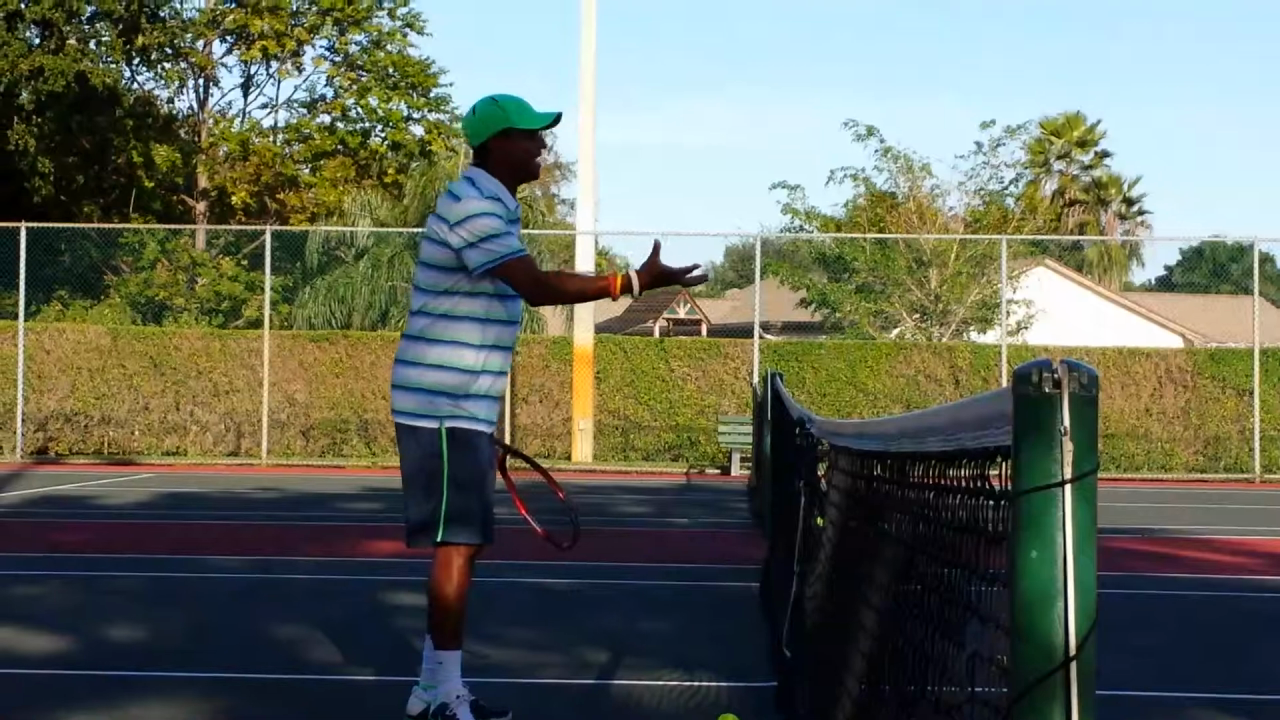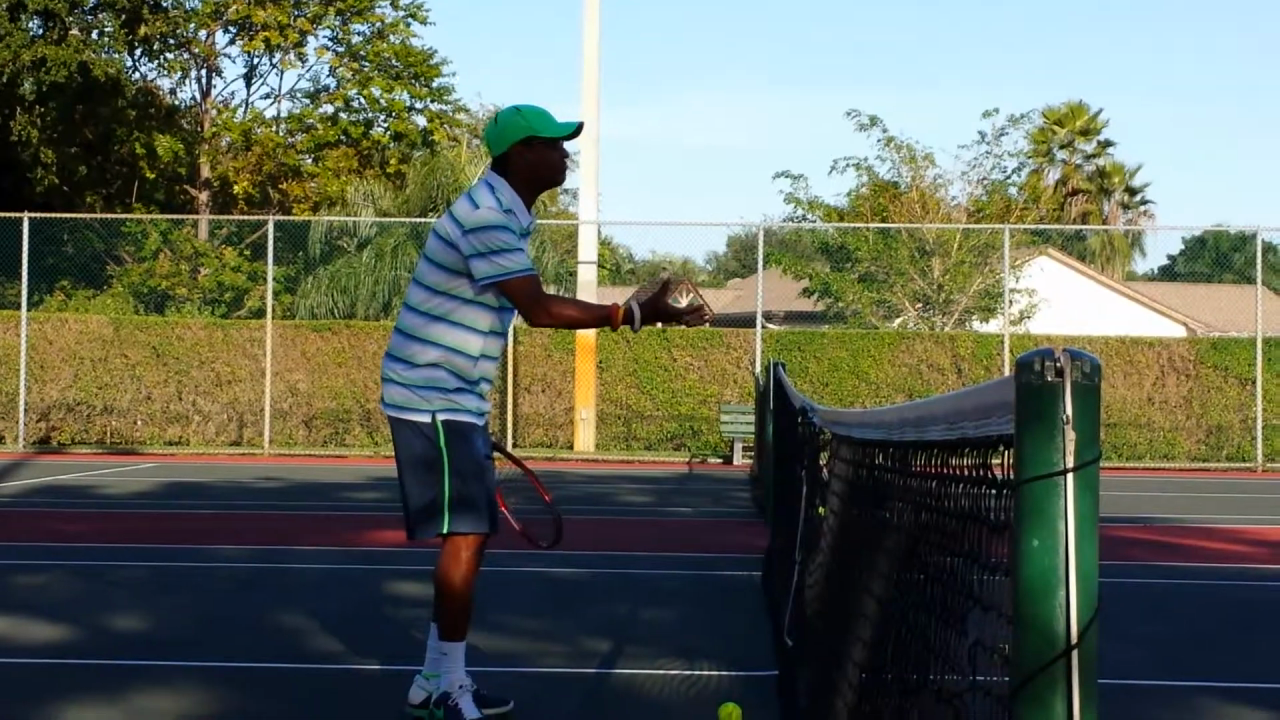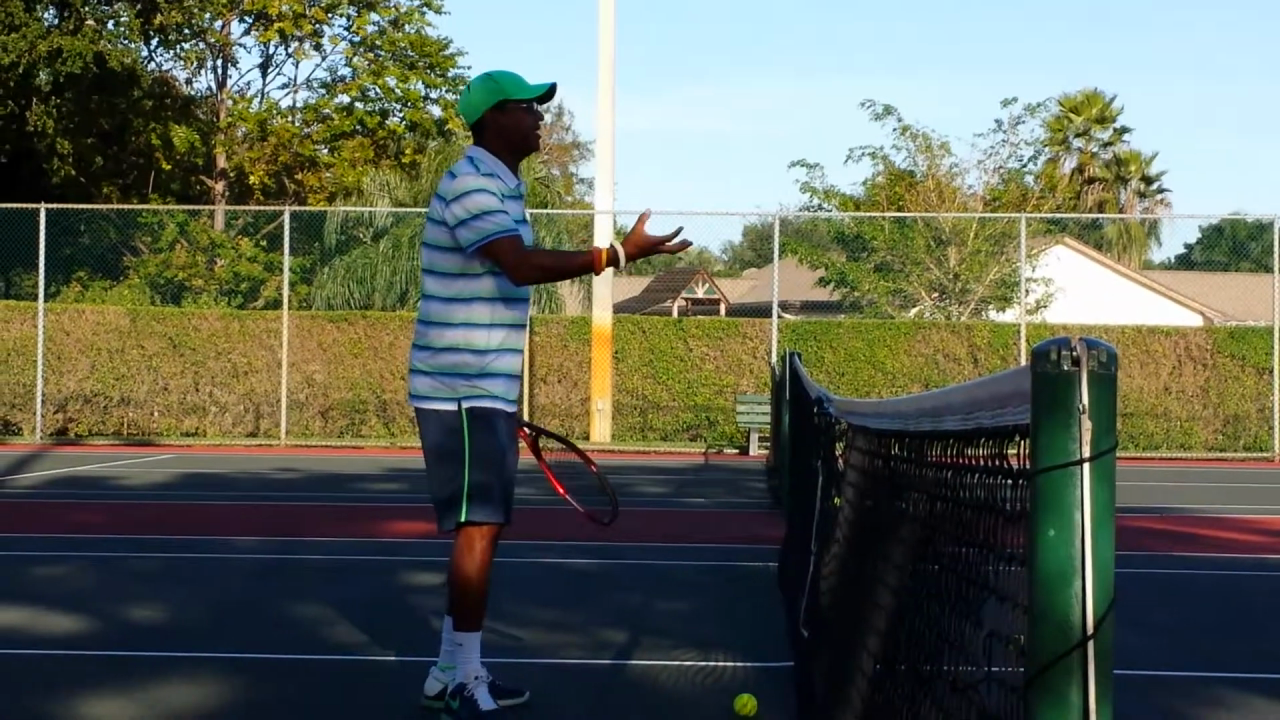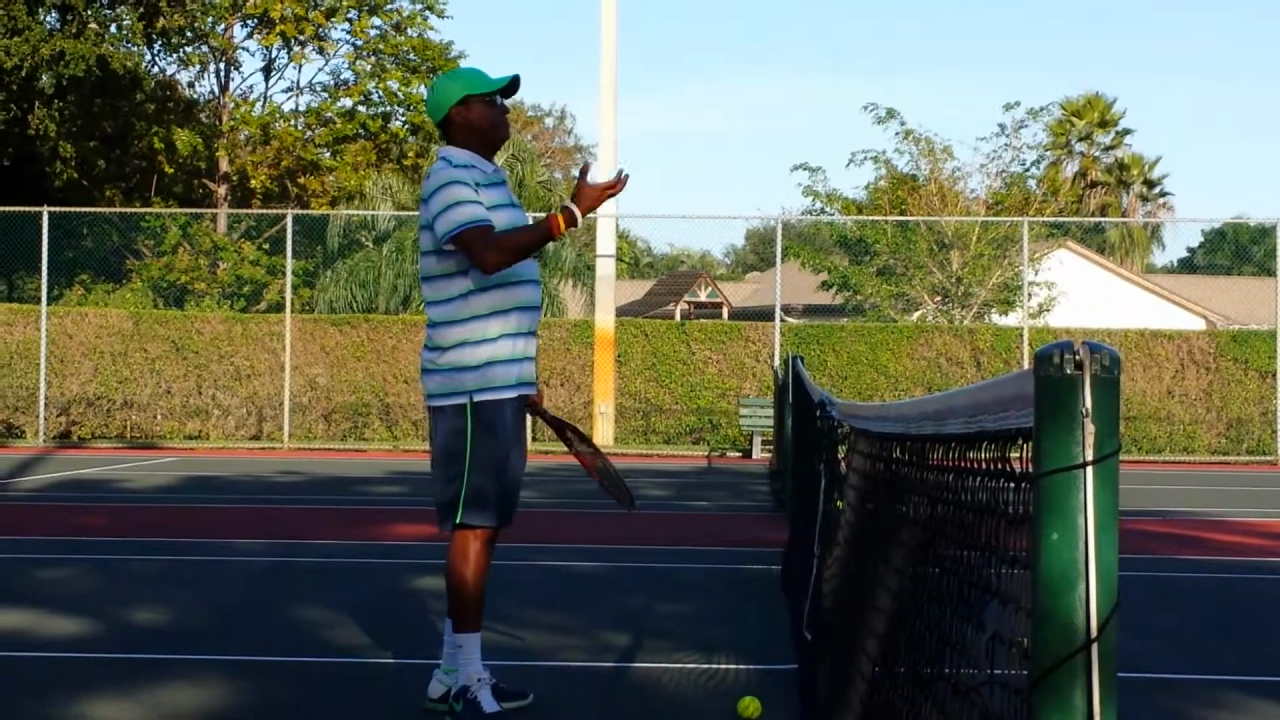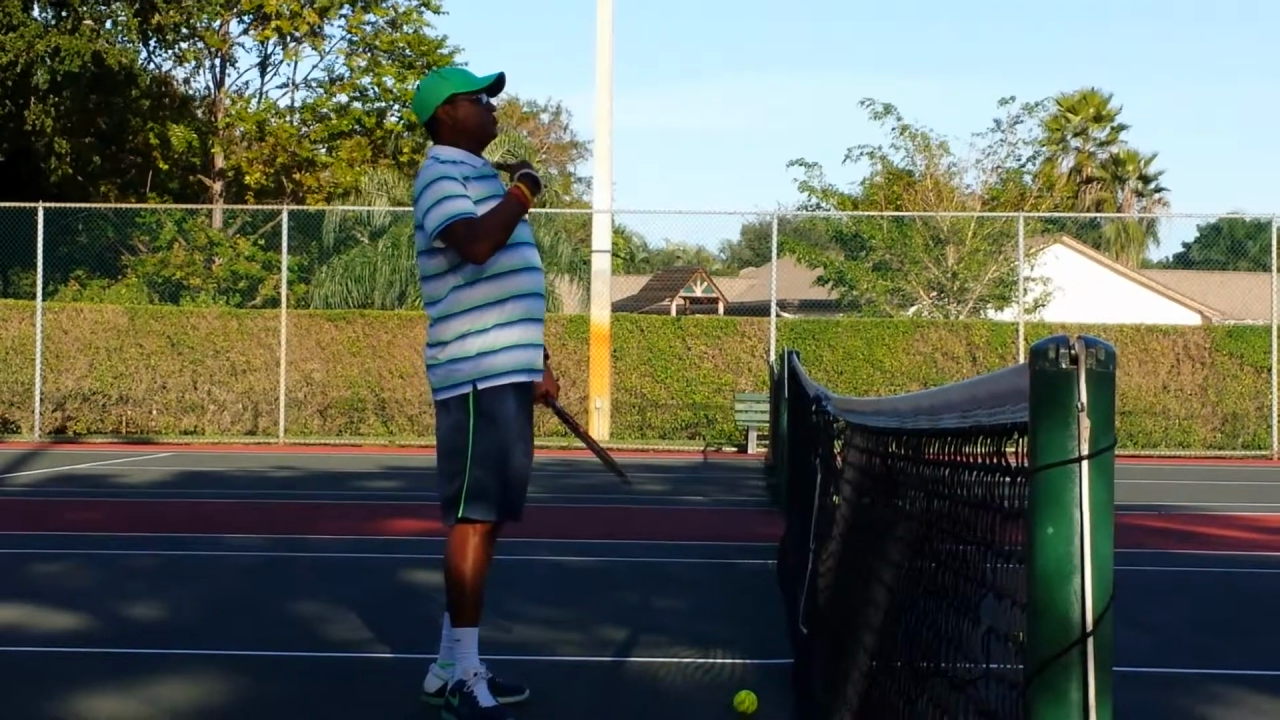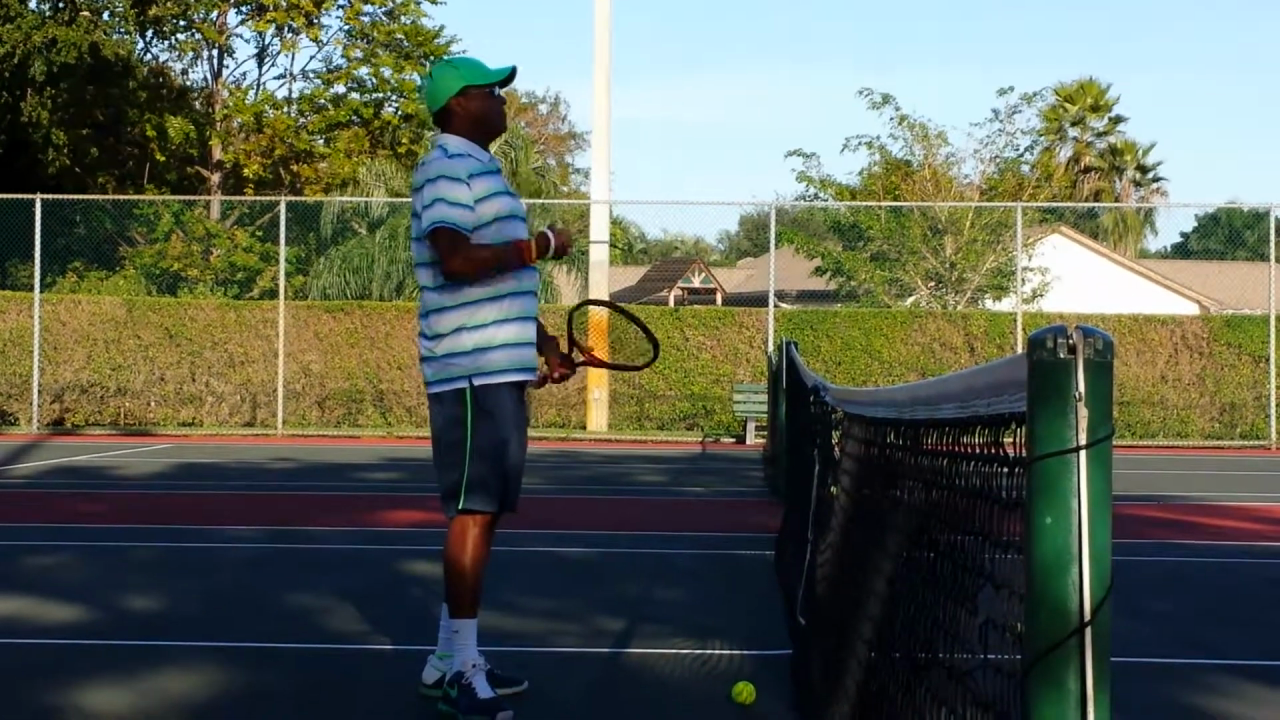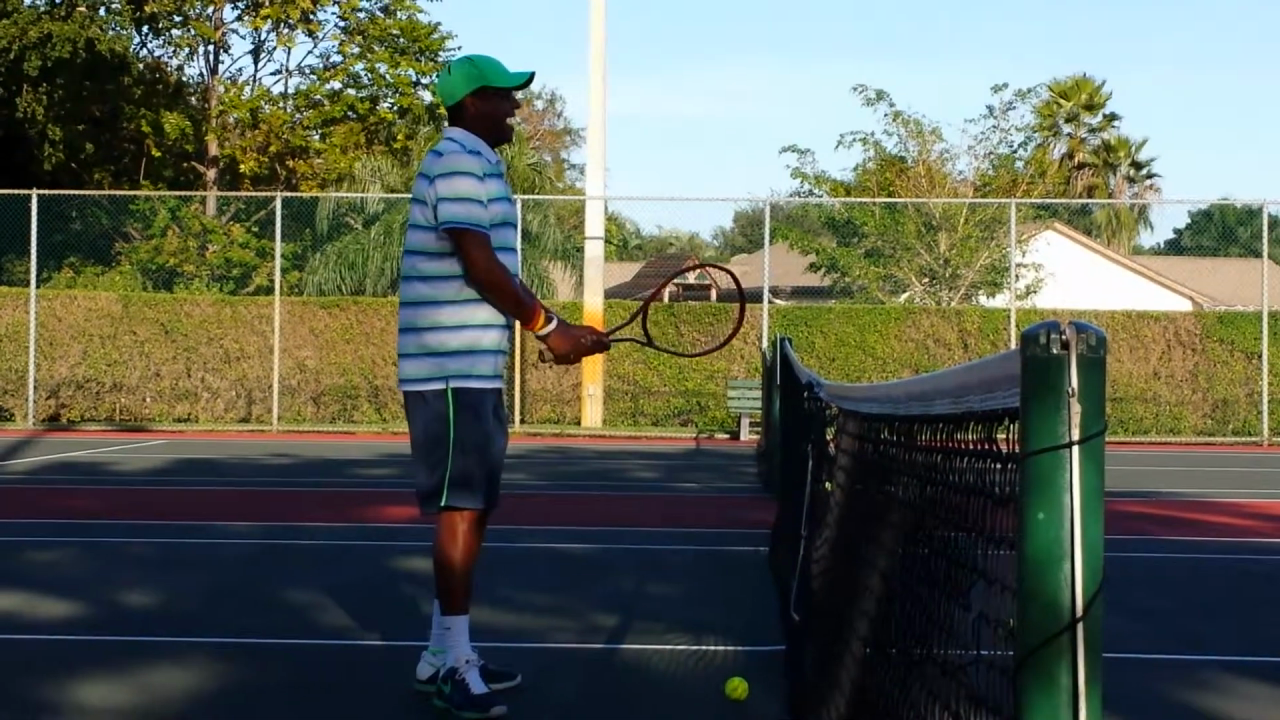
dt=0.4s
person 1, frame 1
left shoulder: (490, 204)
right shoulder: (471, 203)
right elbow: (536, 286)
right wrist: (634, 281)
left hip: (460, 406)
right hip: (443, 407)
left knee: (463, 542)
right knee: (458, 542)
person 1, frame 2
left shoulder: (506, 211)
right shoulder: (487, 212)
right elbow: (538, 309)
right wrist: (634, 314)
left hip: (453, 397)
right hip: (432, 398)
left knee: (469, 533)
right knee: (466, 534)
person 1, frame 3
left shoulder: (500, 186)
right shoulder: (471, 181)
right elbow: (521, 267)
right wrist: (620, 253)
left hip: (481, 388)
right hip: (459, 388)
left knee: (484, 524)
right knee: (480, 524)
person 1, frame 4
left shoulder: (487, 178)
right shoulder: (451, 177)
right elbow: (488, 254)
left wrist: (524, 381)
right wrist: (573, 211)
left hip: (497, 382)
right hip: (473, 385)
left knee: (485, 522)
right knee: (475, 523)
person 1, frame 5
left shoulder: (480, 174)
right shoulder: (442, 174)
right elbow: (476, 246)
left wrist: (537, 363)
right wrist: (525, 190)
left hip: (504, 373)
right hip: (476, 375)
left knee: (487, 517)
right knee: (475, 517)
left ankle: (455, 665)
person 1, frame 6
left shoulder: (480, 166)
right shoulder: (445, 165)
right elbow: (456, 260)
left wrist: (542, 340)
right wrist: (536, 248)
left hip: (498, 366)
right hip: (471, 369)
left knee: (483, 509)
right knee: (473, 509)
left ankle: (452, 657)
right ankle: (457, 667)
person 1, frame 7
left shoulder: (478, 164)
right shoulder: (456, 158)
left elbow: (497, 276)
right elbow: (480, 267)
left wrist: (556, 328)
right wrist: (549, 325)
left hip: (473, 368)
right hip: (449, 369)
left knee: (471, 507)
right knee: (462, 508)
left ankle: (445, 654)
right ankle: (453, 664)
